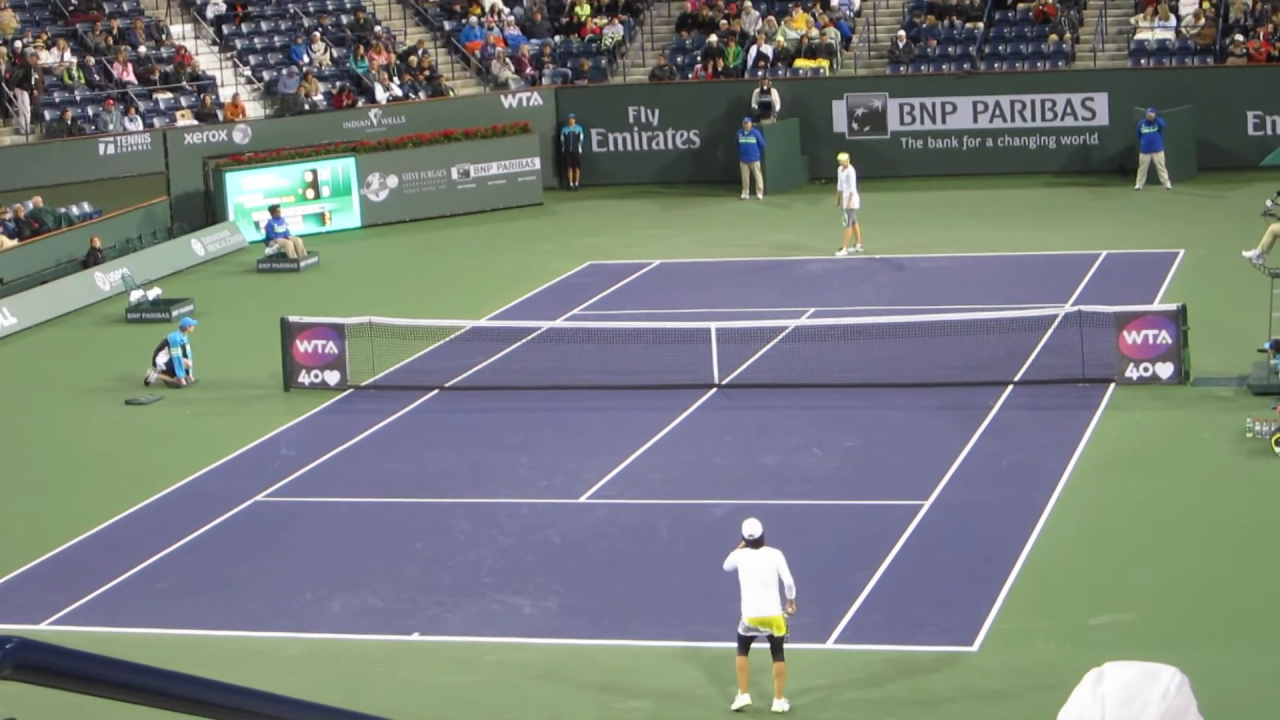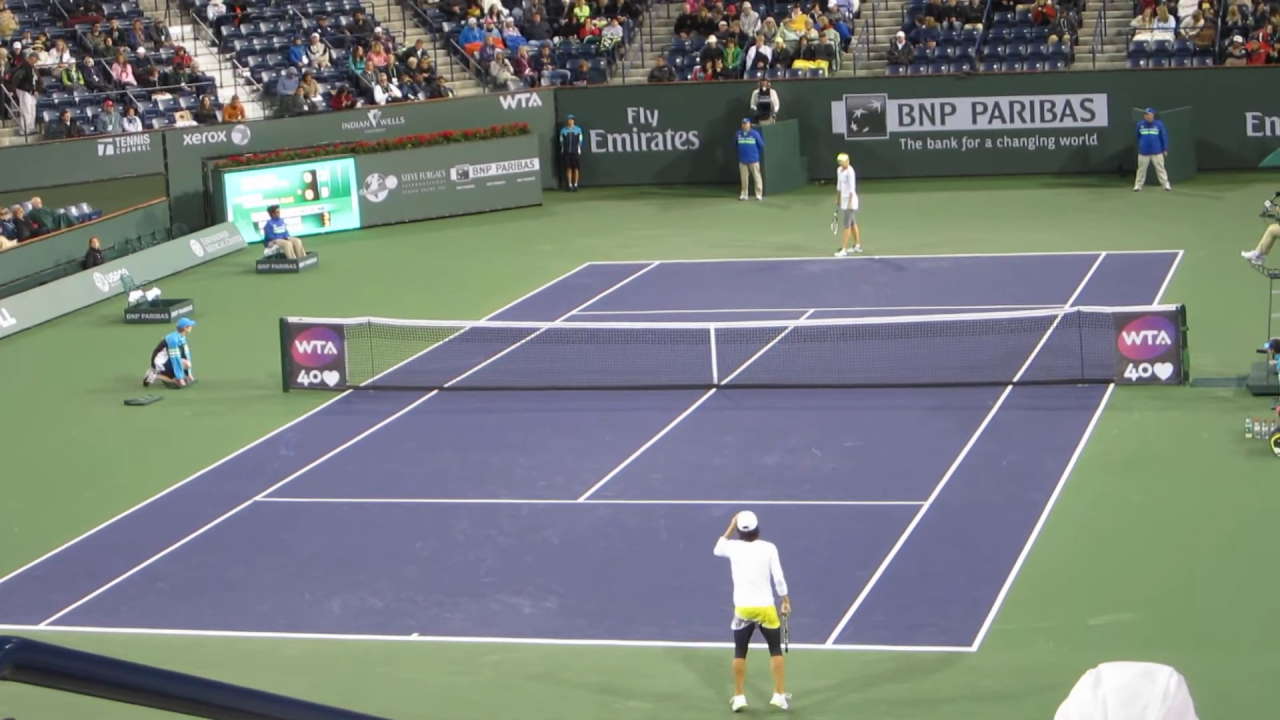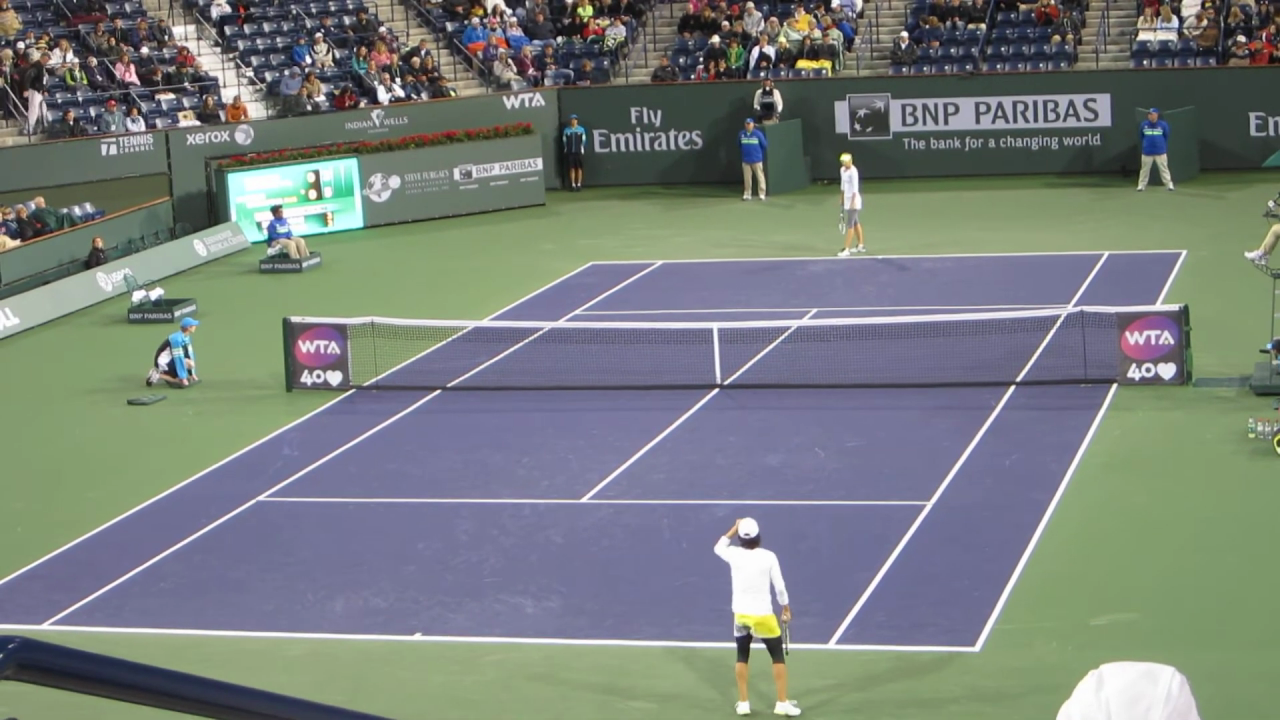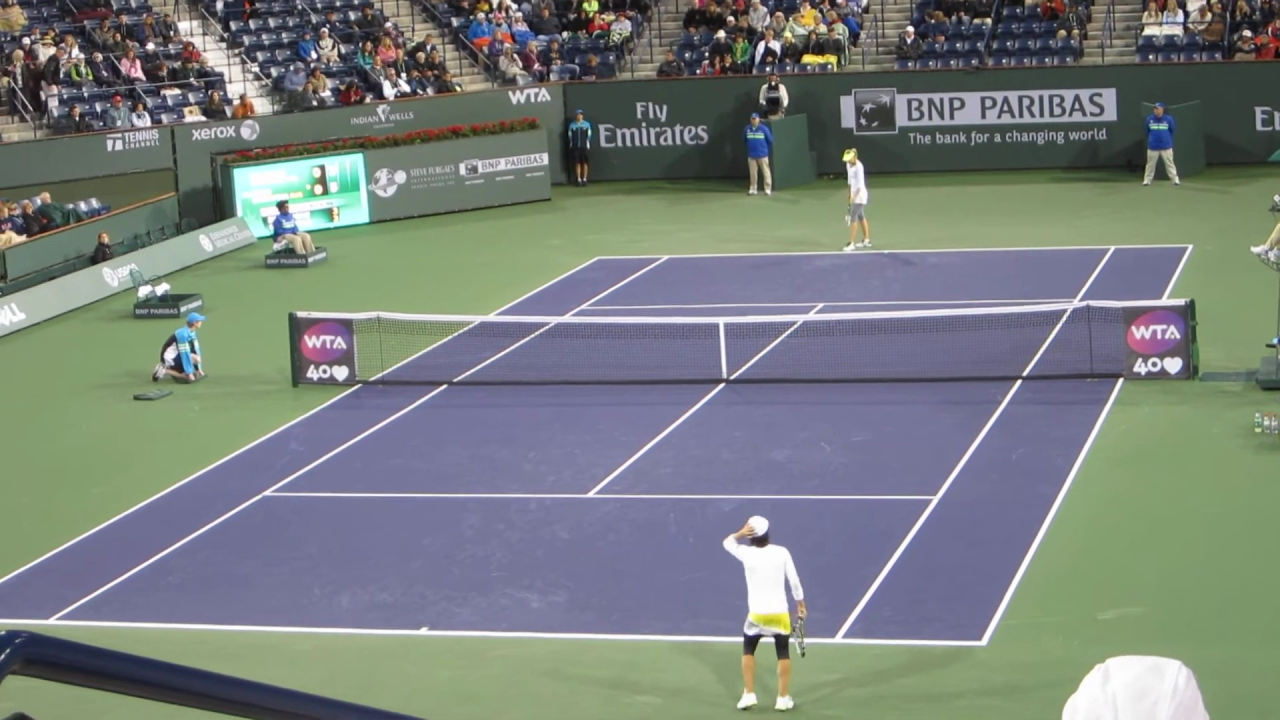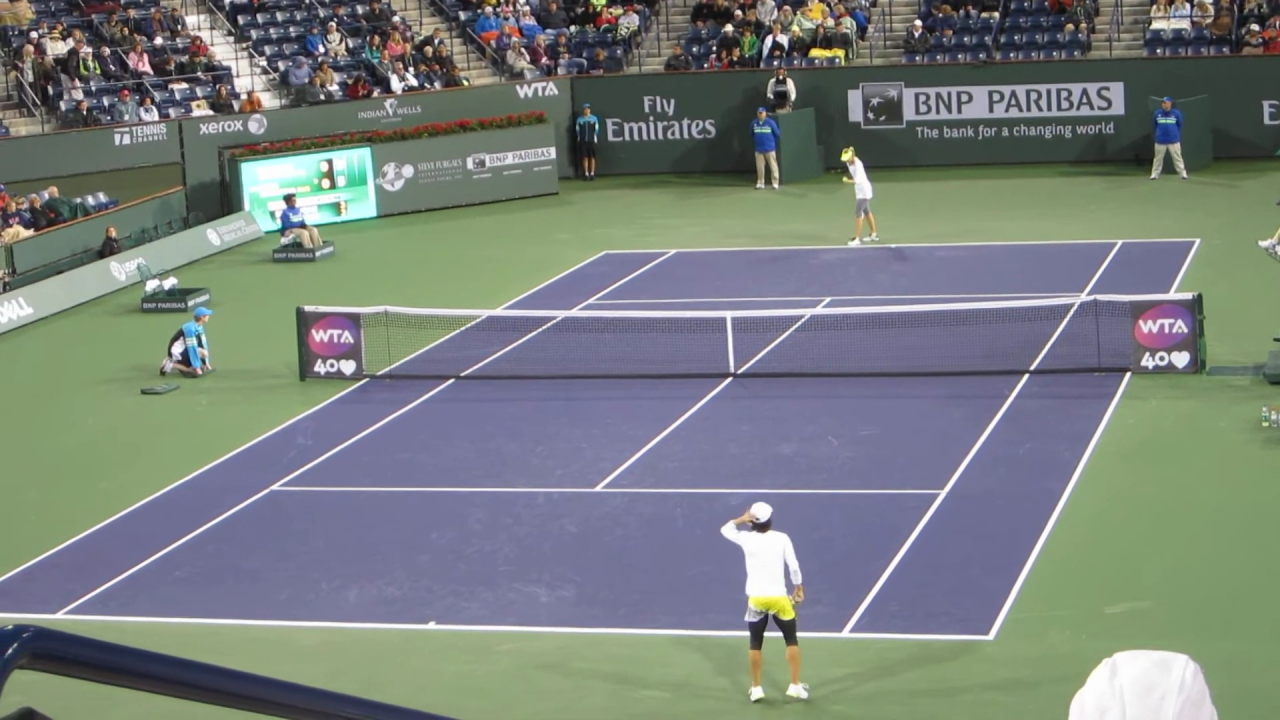
dt=0.5s
person 1, frame 1
left shoulder: (739, 555)
right shoulder: (775, 554)
left elbow: (726, 567)
right elbow: (788, 582)
left wrist: (741, 546)
right wrist: (791, 601)
left hip: (750, 616)
right hip: (773, 615)
left knee: (742, 651)
right knee: (778, 656)
left ankle: (742, 694)
right ankle: (779, 700)
person 1, frame 2
left shoulder: (733, 547)
right shoulder: (769, 548)
left elbow: (716, 550)
right elbow: (778, 577)
left wrist: (731, 527)
right wrist: (785, 601)
left hip: (743, 609)
right hip: (766, 608)
left knee: (740, 652)
right knee: (776, 649)
left ankle: (739, 696)
right ankle: (779, 695)
person 1, frame 3
left shoulder: (734, 554)
right shoulder: (769, 557)
left elbow: (718, 548)
right elbow: (779, 587)
left wrist: (734, 529)
right wrist: (786, 609)
left hip: (742, 615)
right hip: (764, 616)
left knee: (742, 657)
right knee: (778, 657)
left ankle: (743, 702)
right ankle: (782, 703)
person 1, frame 4
left shoulder: (746, 554)
right shoulder: (782, 553)
left elbow: (727, 542)
right elbow: (795, 582)
left wrist: (741, 533)
right wrist: (801, 605)
left hip: (757, 614)
right hip: (780, 613)
left knee: (748, 651)
right knee: (782, 654)
left ankle: (749, 694)
right ankle: (783, 698)
person 1, frame 5
left shoulder: (746, 538)
right shoulder: (782, 538)
left elbow: (725, 529)
right elbow: (794, 567)
left wrist: (741, 519)
right wrist: (799, 589)
left hip: (756, 599)
right hip: (779, 598)
left knee: (755, 643)
right knee: (791, 640)
left ankle: (756, 687)
right ankle: (795, 685)
